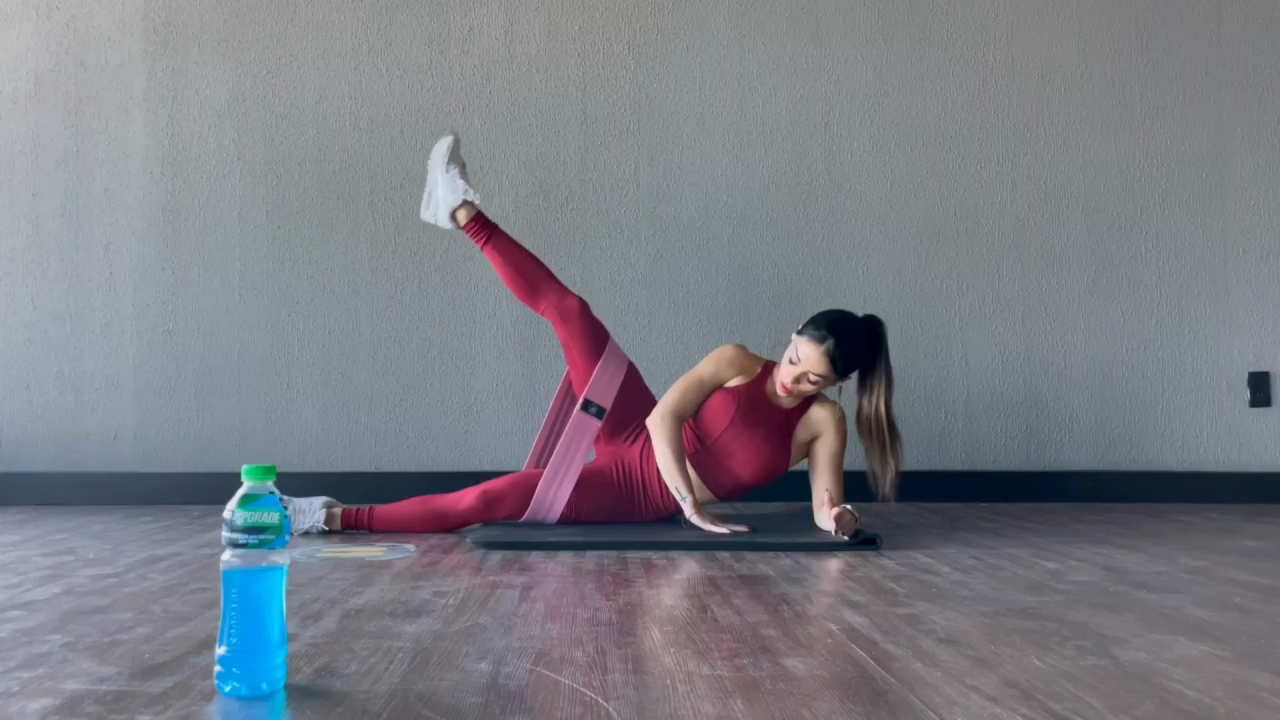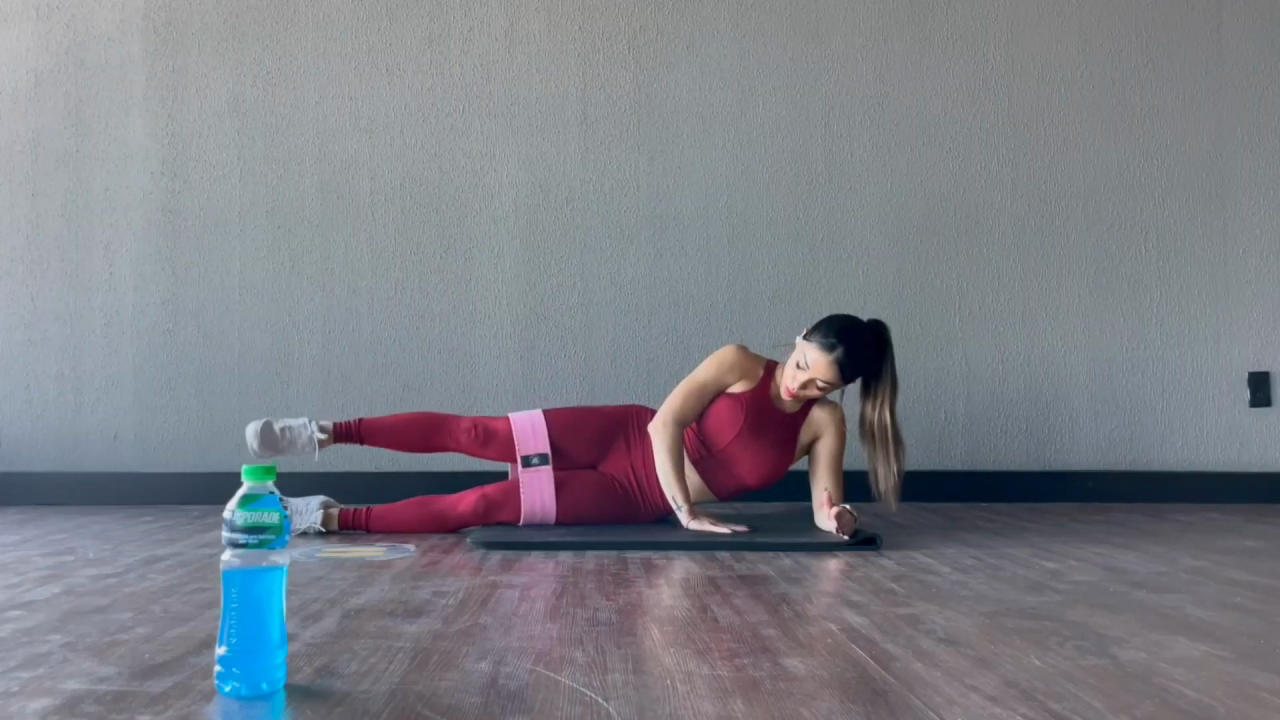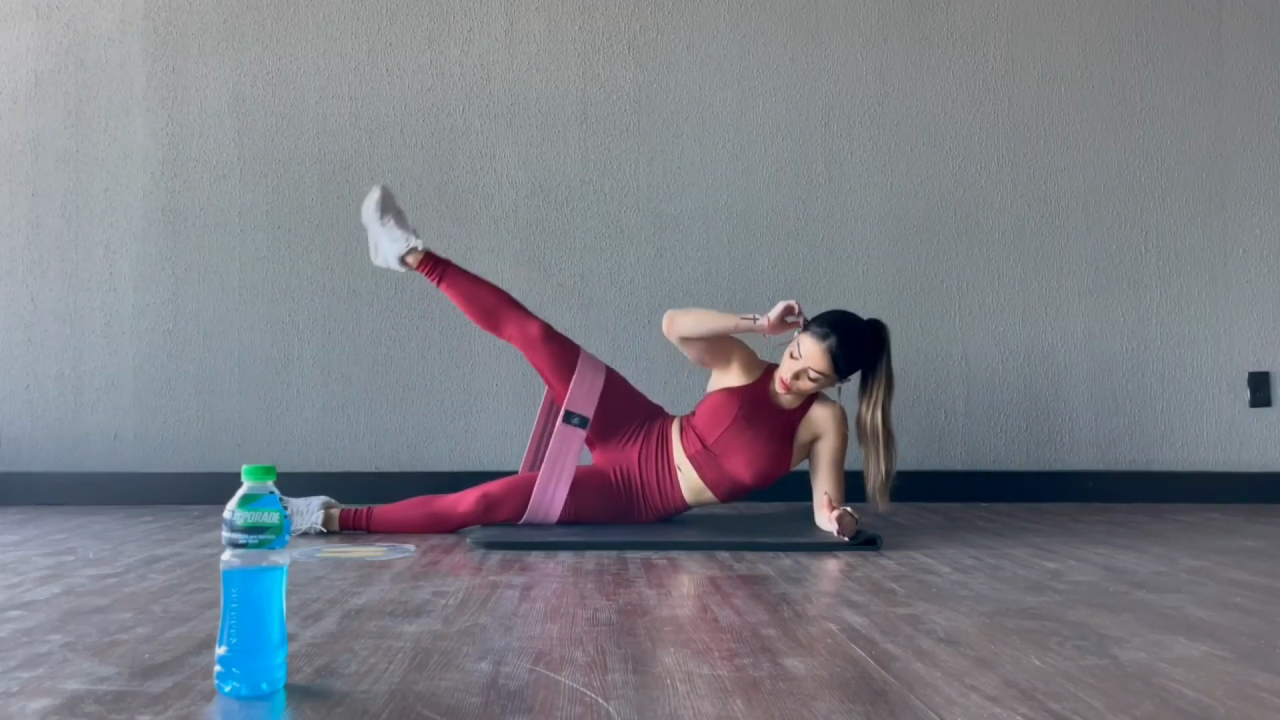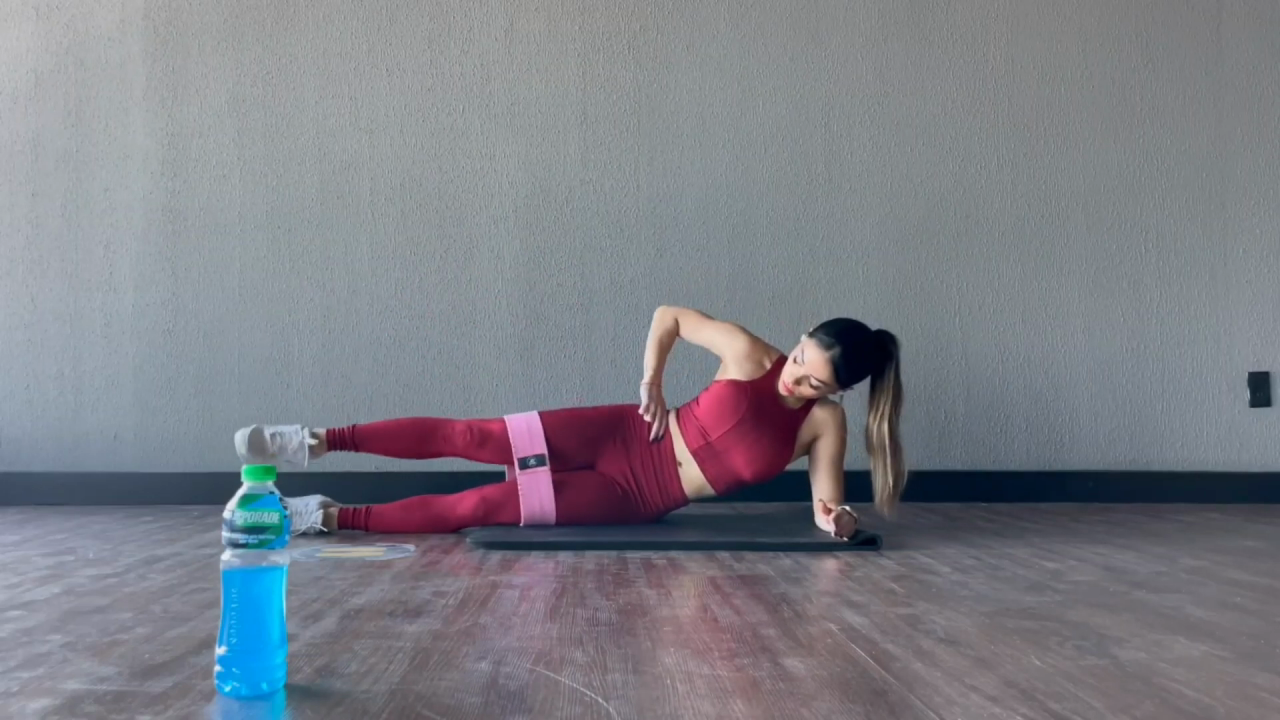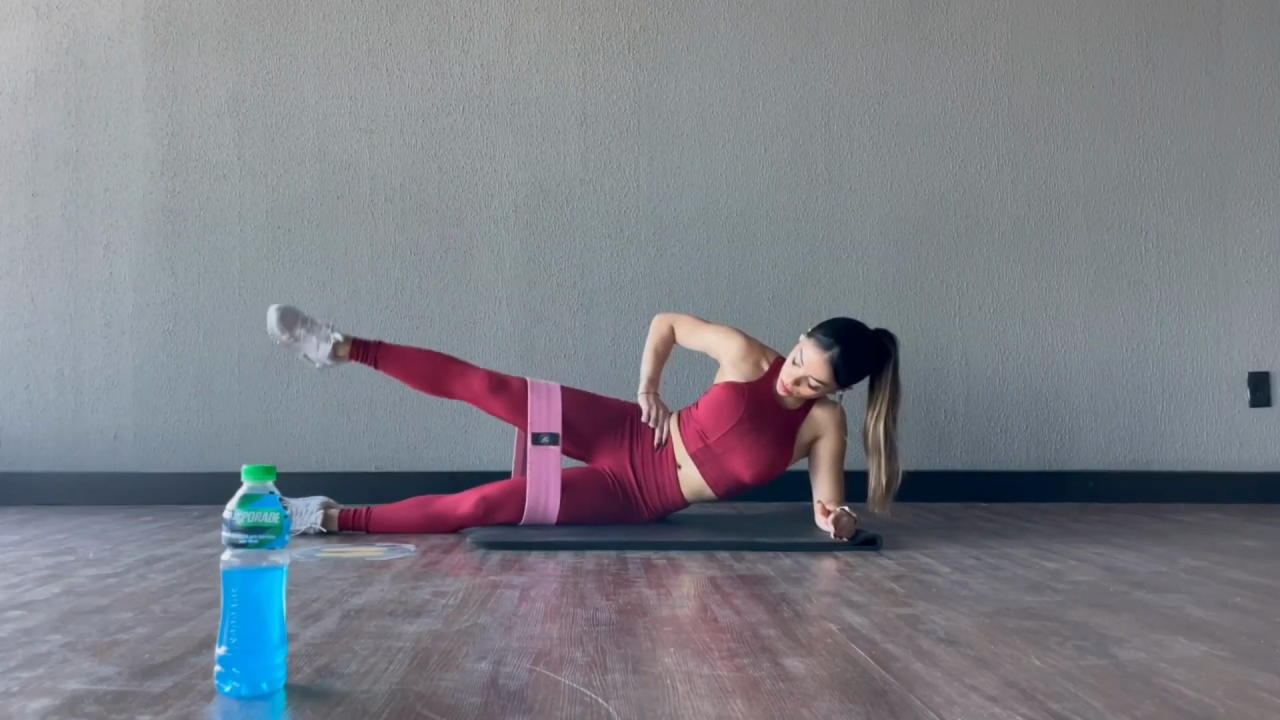
dt=1s
person 1, frame 1
left shoulder: (823, 423)
right shoulder: (736, 362)
left elbow: (825, 512)
right elbow: (665, 418)
left wrist: (835, 520)
right wrist: (692, 503)
left hip: (639, 498)
right hip: (637, 442)
left knee: (486, 502)
right knee: (570, 315)
left ankle: (336, 517)
right ankle: (460, 212)
person 1, frame 2
left shoulder: (825, 423)
right shoulder: (739, 363)
left elbow: (826, 509)
right elbow: (666, 424)
left wrist: (837, 519)
right wrist: (687, 511)
left hip: (637, 498)
right hip: (626, 440)
left knee: (488, 505)
right knee: (476, 433)
left ankle: (332, 516)
right ankle: (325, 433)
person 1, frame 3
left shoulder: (824, 420)
right shoulder: (744, 366)
left elbow: (827, 510)
right elbow: (673, 325)
left wrist: (836, 518)
right wrist: (758, 324)
left hip: (634, 496)
right hip: (637, 435)
left knee: (486, 504)
right knee: (533, 336)
left ankle: (338, 518)
right ankle: (412, 254)
person 1, frame 4
left shoulder: (825, 423)
right shoulder: (749, 352)
left elbow: (827, 509)
right elbow: (670, 315)
left wrist: (837, 520)
right wrist: (650, 382)
left hip: (634, 498)
right hip: (623, 440)
left knee: (483, 507)
right knee: (470, 435)
left ankle: (331, 516)
right ankle: (320, 439)
person 1, frame 5
left shoulder: (825, 424)
right shoulder: (747, 354)
left elbow: (827, 507)
right elbow: (666, 322)
left wrist: (836, 519)
right wrist: (648, 390)
left hip: (636, 498)
right hip: (626, 436)
left knee: (484, 506)
right knee: (486, 387)
left ankle: (333, 517)
right ankle: (344, 348)
